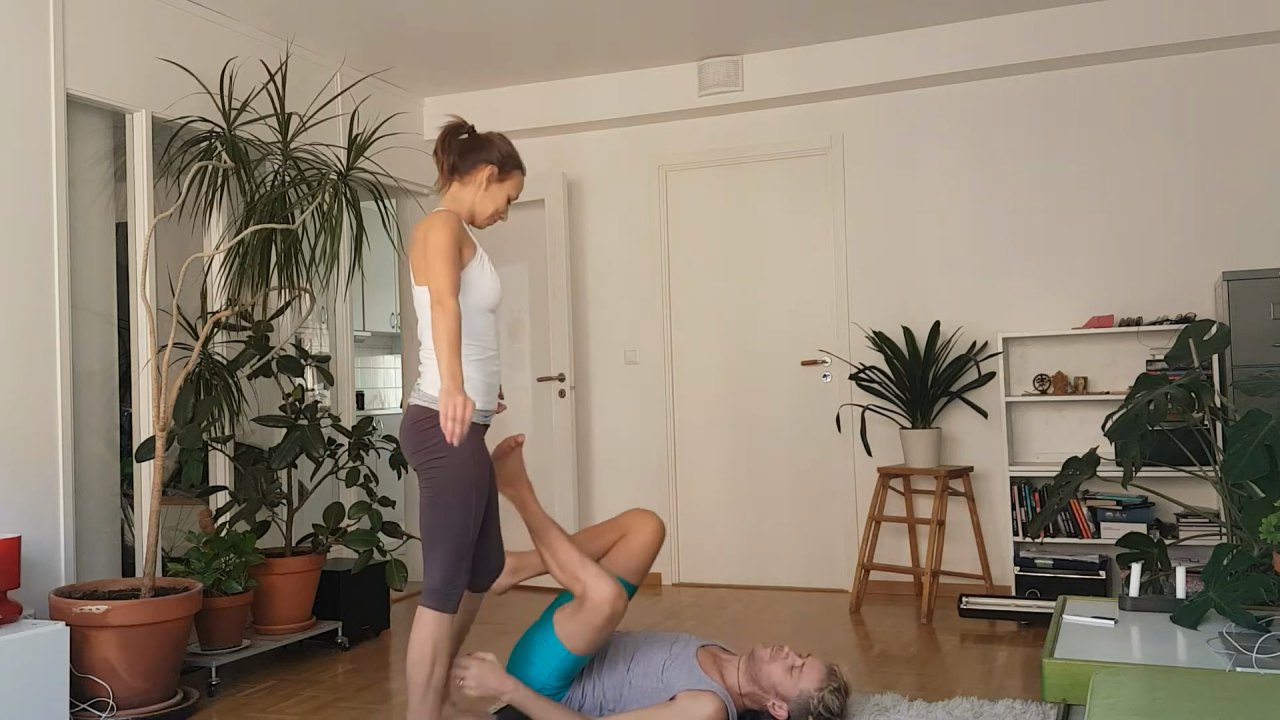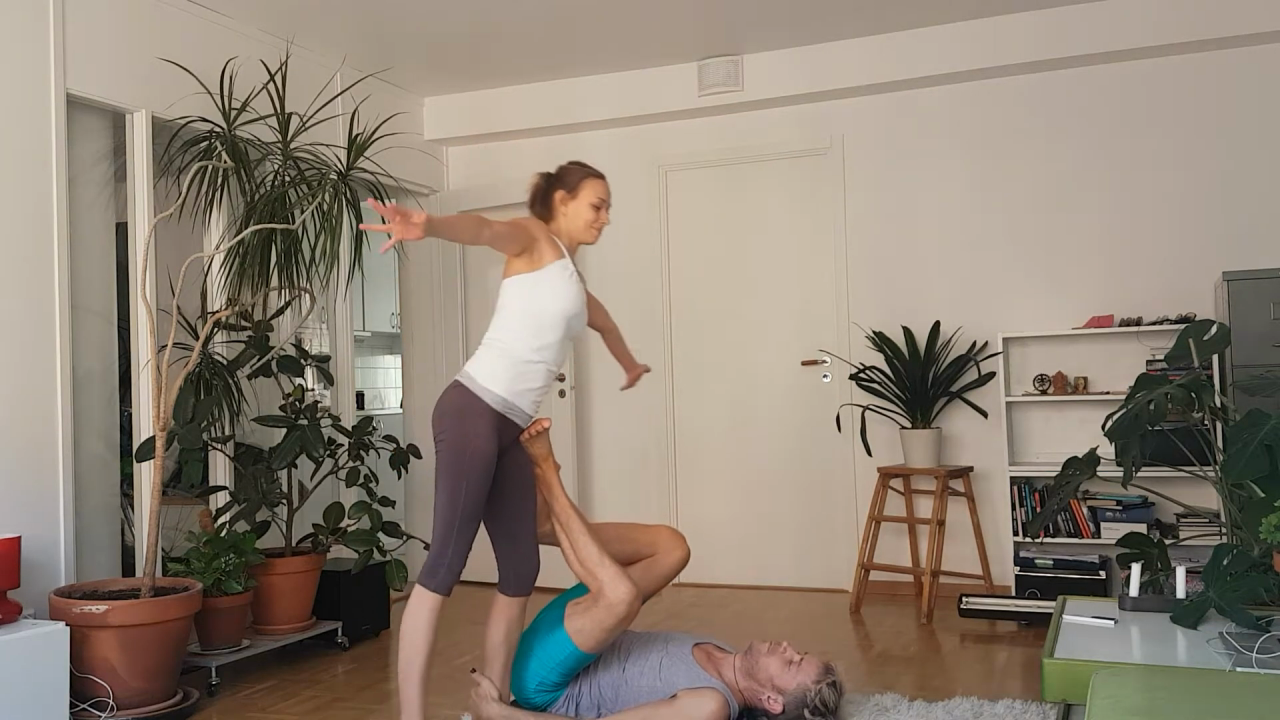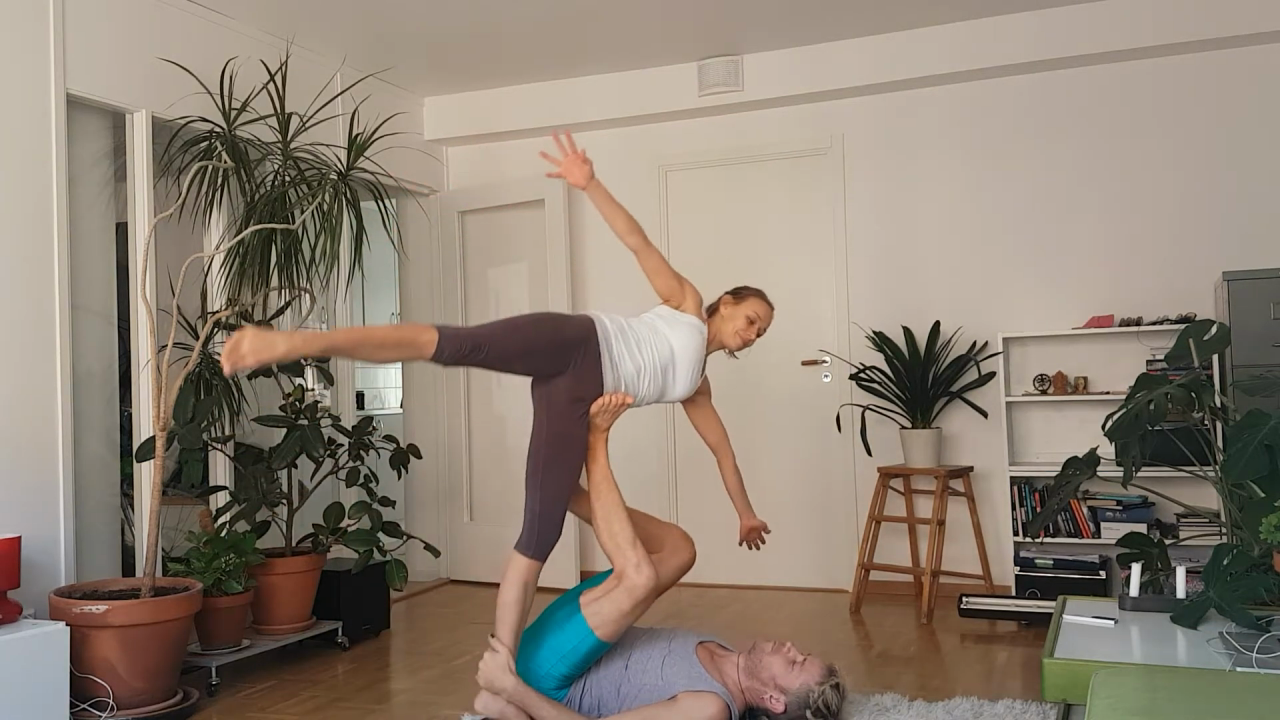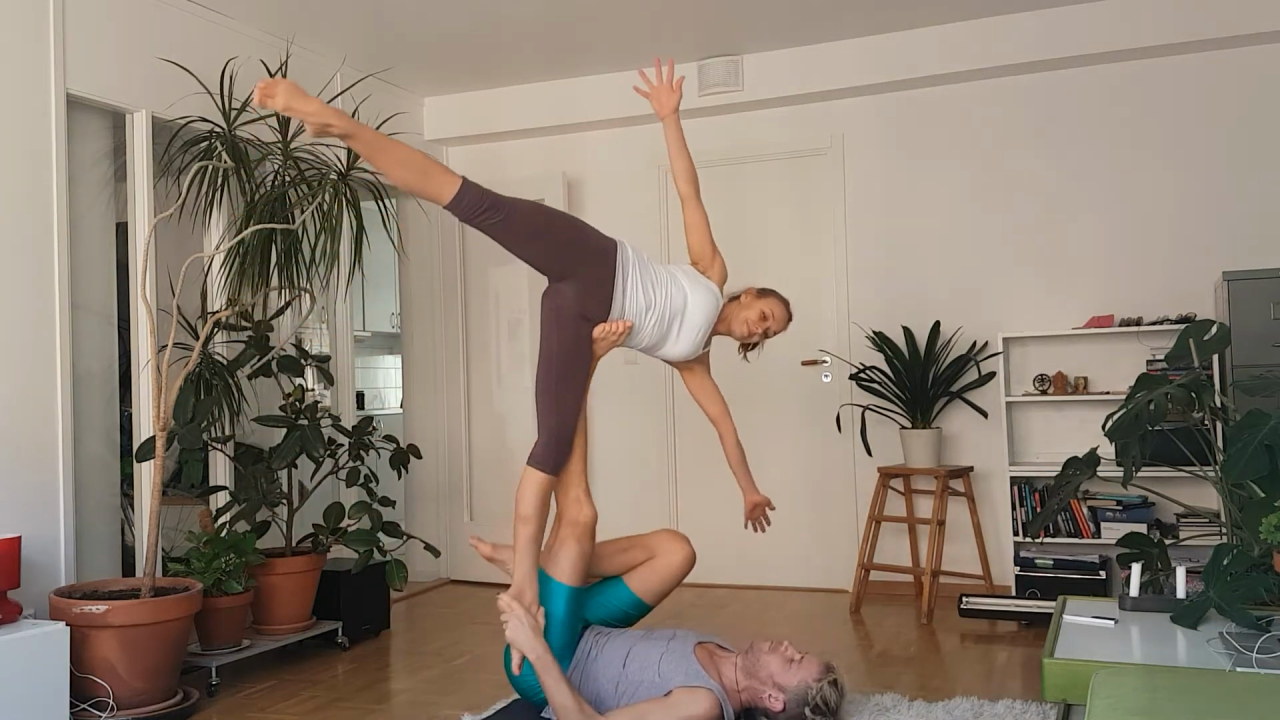
dt=1s
person 1, frame 1
left shoulder: (447, 233)
right shoulder: (443, 225)
right elbow: (443, 307)
left wrist: (482, 384)
right wrist: (452, 385)
left hip: (455, 424)
right hip: (446, 424)
left knee: (484, 566)
right knee: (445, 585)
person 1, frame 2
left shoulder: (569, 271)
right shoulder: (533, 239)
left elbow: (599, 318)
right elbow: (483, 227)
left wrist: (628, 361)
right wrist: (430, 225)
left hip: (510, 428)
right hip: (474, 410)
left knee: (520, 571)
right knee: (445, 562)
person 1, frame 3
left shoulder: (694, 380)
right shoulder: (686, 300)
left elbow: (720, 442)
right elbow: (635, 239)
left wrist: (744, 511)
right wrist: (589, 184)
left hip: (577, 393)
right hip: (573, 341)
left knee: (540, 537)
right knee: (451, 341)
right ankle: (296, 342)
person 1, frame 4
left shoulder: (693, 356)
right shoulder: (712, 271)
left elbow: (722, 419)
right elbow: (688, 191)
left wrist: (749, 489)
right wrist: (671, 119)
left hip: (583, 312)
right hip: (595, 262)
left knee: (554, 441)
right knee: (482, 204)
right ankle: (338, 122)
person 2, frame 1
right shoulder: (731, 665)
left wrist: (504, 686)
left hip: (543, 684)
right hip: (578, 653)
left knee: (606, 595)
right knee: (645, 526)
left ankle: (521, 493)
right ankle: (517, 568)
person 2, frame 2
right shoulder: (731, 663)
left hip: (544, 683)
right hip: (572, 650)
left knee: (620, 594)
right knee: (670, 546)
left ankle: (547, 477)
right ankle: (547, 523)
person 2, frame 3
right shoulder: (733, 663)
left wrist: (511, 689)
left hip: (544, 673)
left knee: (639, 577)
right knee: (677, 548)
left ankle: (596, 444)
person 2, frame 4
right shoulder: (731, 664)
left wrist: (535, 649)
left hip: (542, 670)
right hip: (586, 639)
left knee: (579, 516)
right knee: (675, 549)
